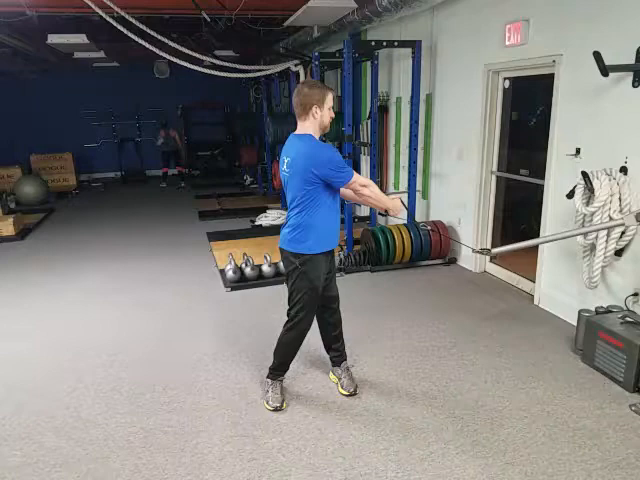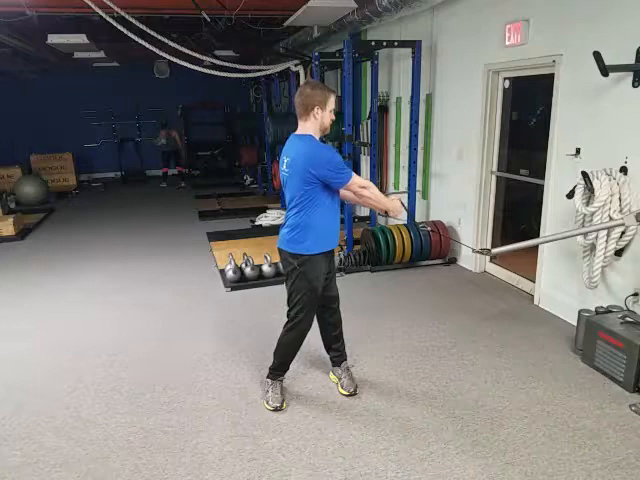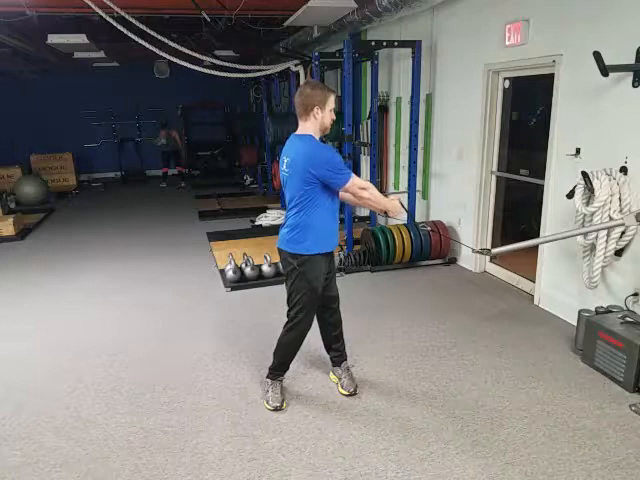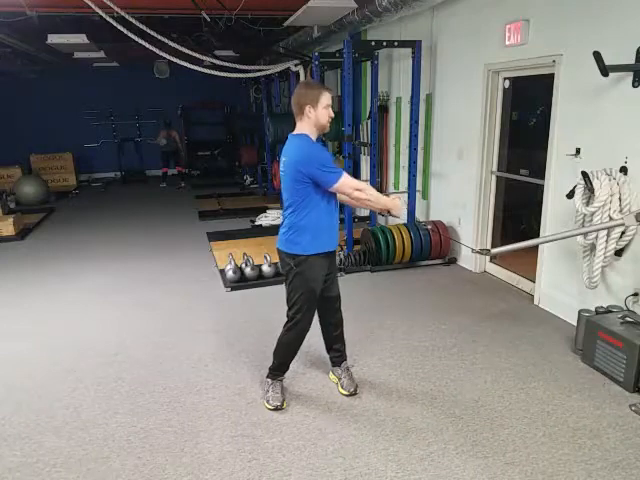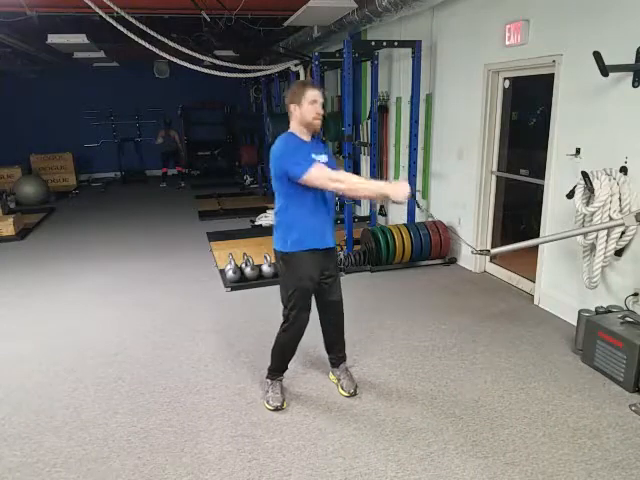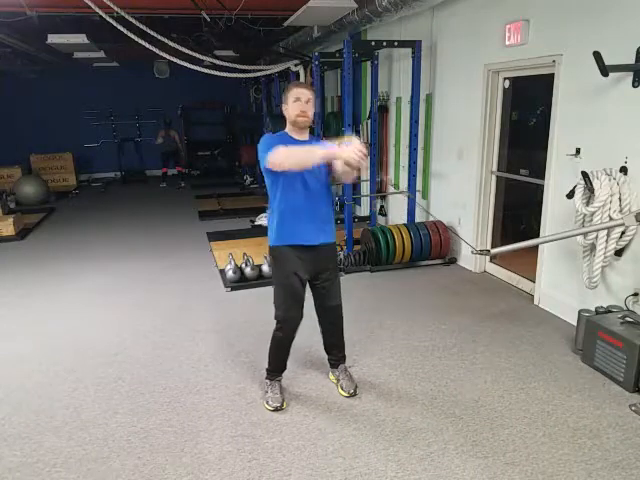
dt=0.2s
person 1, frame 1
left shoulder: (294, 146)
right shoulder: (318, 153)
left elbow: (339, 189)
right elbow: (361, 185)
left wrist: (377, 202)
right wrist: (389, 204)
left hip: (317, 247)
right hip: (305, 251)
left knee: (329, 307)
right knee: (300, 318)
left ankle: (339, 364)
right ankle: (274, 378)
person 1, frame 2
left shoulder: (294, 147)
right shoulder: (318, 153)
left elbow: (339, 190)
right elbow: (360, 187)
left wrist: (377, 203)
right wrist: (389, 205)
left hip: (317, 248)
right hip: (304, 252)
left knee: (329, 307)
right knee: (300, 318)
left ankle: (339, 365)
right ankle: (274, 378)
person 1, frame 3
left shoulder: (295, 146)
right shoulder: (317, 153)
left elbow: (338, 192)
right elbow: (360, 189)
left wrist: (377, 204)
right wrist: (388, 206)
left hip: (317, 248)
right hip: (304, 252)
left knee: (329, 307)
right knee: (300, 318)
left ankle: (339, 364)
right ankle: (274, 378)
person 1, frame 4
left shoulder: (303, 147)
right shoulder: (308, 152)
left elbow: (339, 191)
right elbow: (351, 190)
left wrist: (380, 202)
right wrist: (389, 204)
left hip: (322, 247)
right hip: (302, 252)
left knee: (331, 308)
right knee: (299, 319)
left ankle: (339, 365)
right ankle: (274, 378)
person 1, frame 5
left shoulder: (318, 148)
right shoulder: (285, 148)
left elbow: (344, 183)
right elbow: (330, 181)
left wrist: (381, 190)
right wrist: (385, 188)
left hip: (325, 246)
right hip: (295, 249)
left knee: (333, 309)
right knee: (295, 319)
left ankle: (338, 365)
right ankle: (273, 378)
person 1, frame 6
left shoulder: (326, 147)
right shoulder: (271, 144)
left elbow: (344, 174)
right elbow: (286, 162)
left wrist: (351, 162)
right wrist: (335, 149)
left hip: (324, 244)
right hip: (287, 246)
left knee: (331, 310)
right knee: (288, 318)
left ankle: (338, 366)
right ankle: (273, 378)
